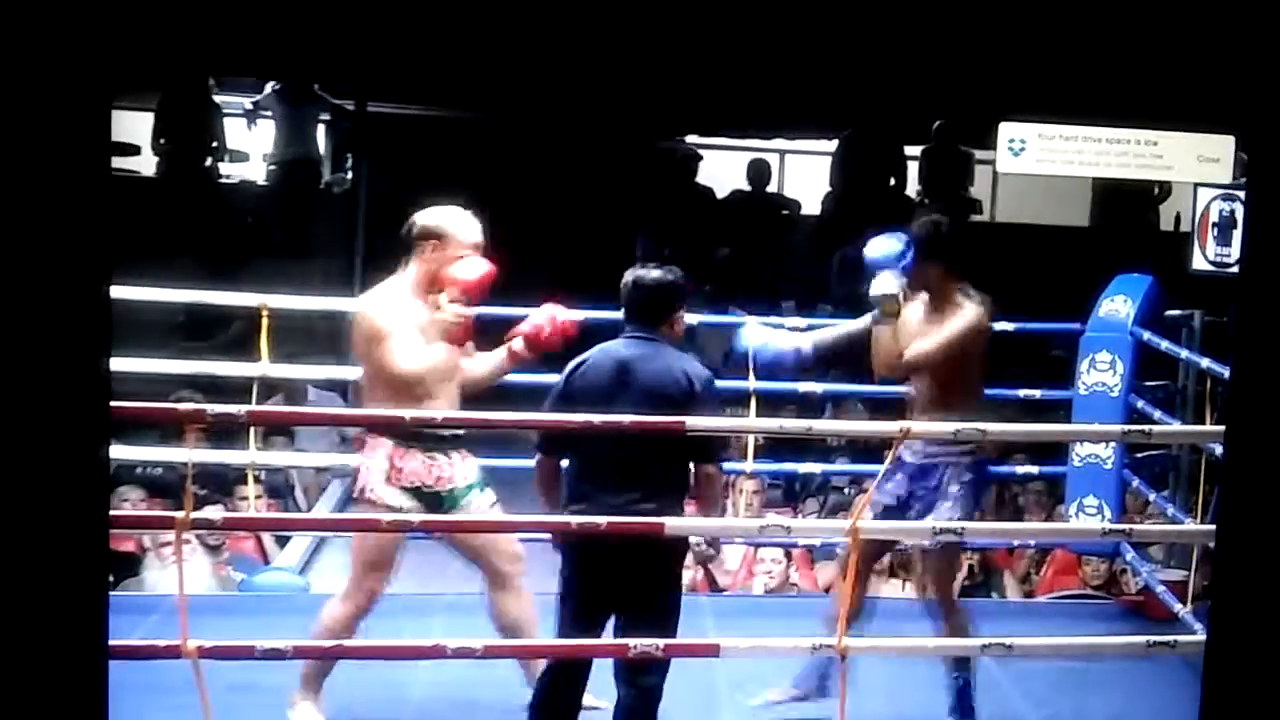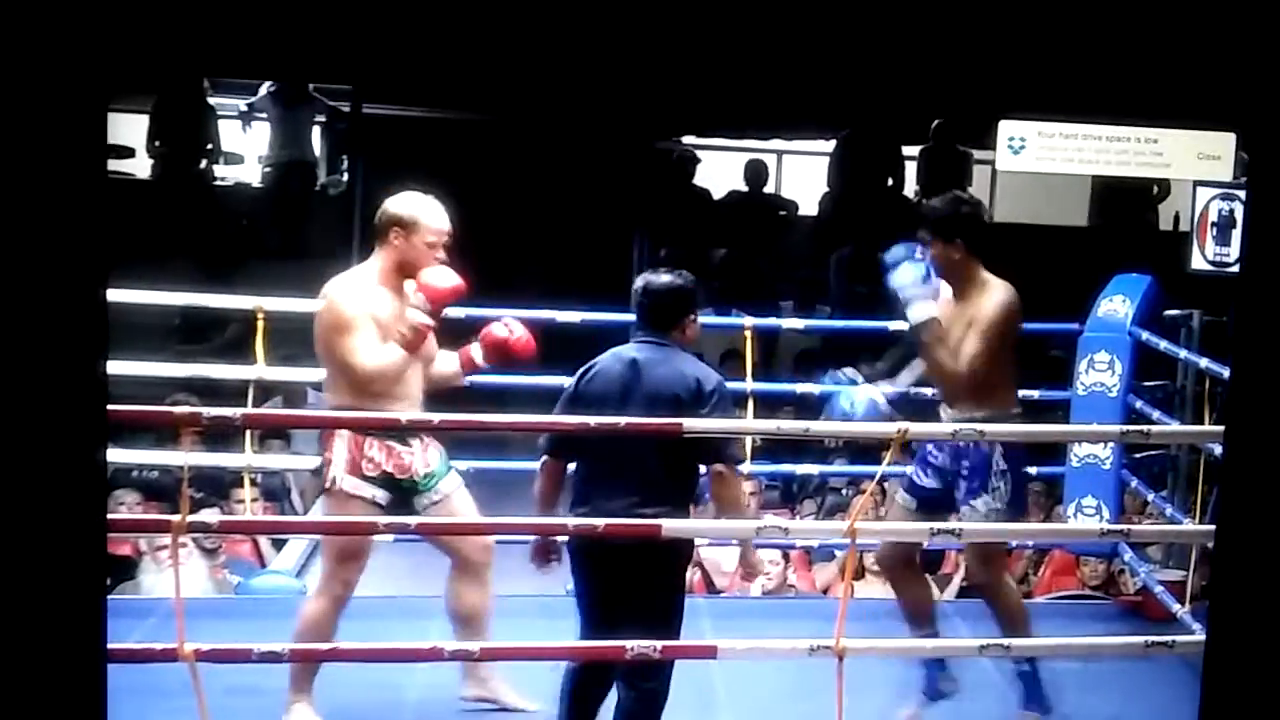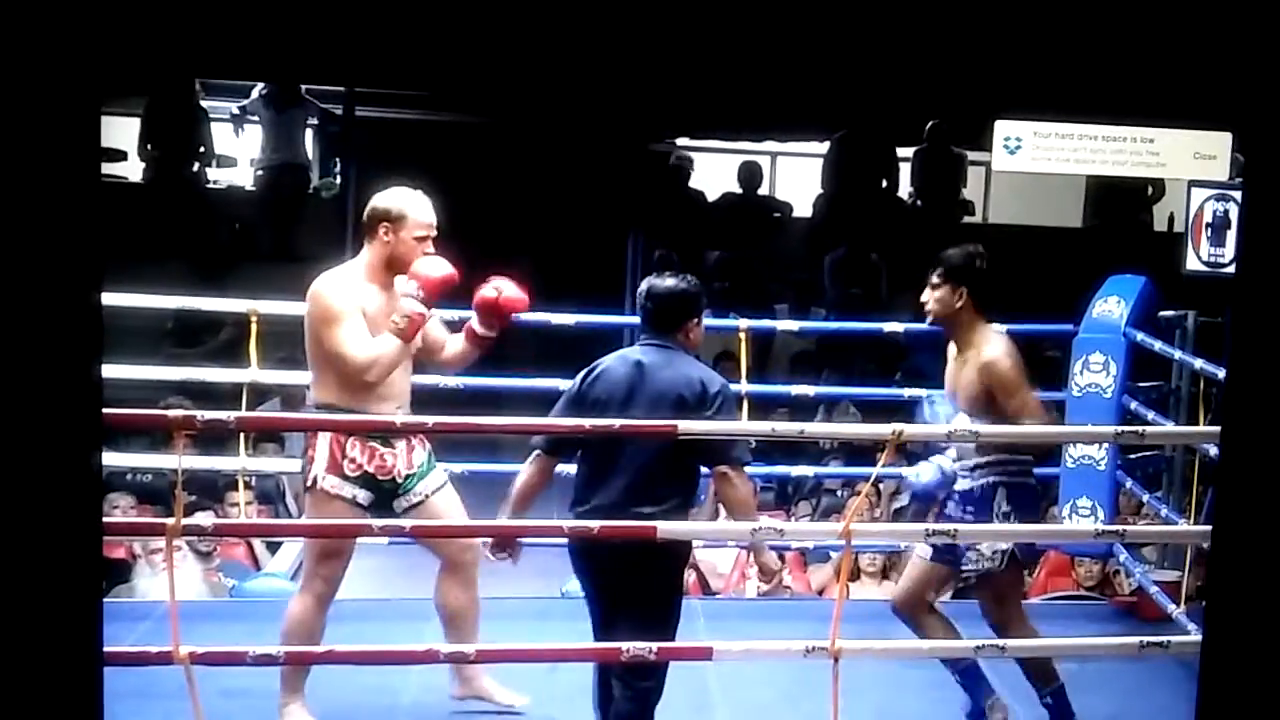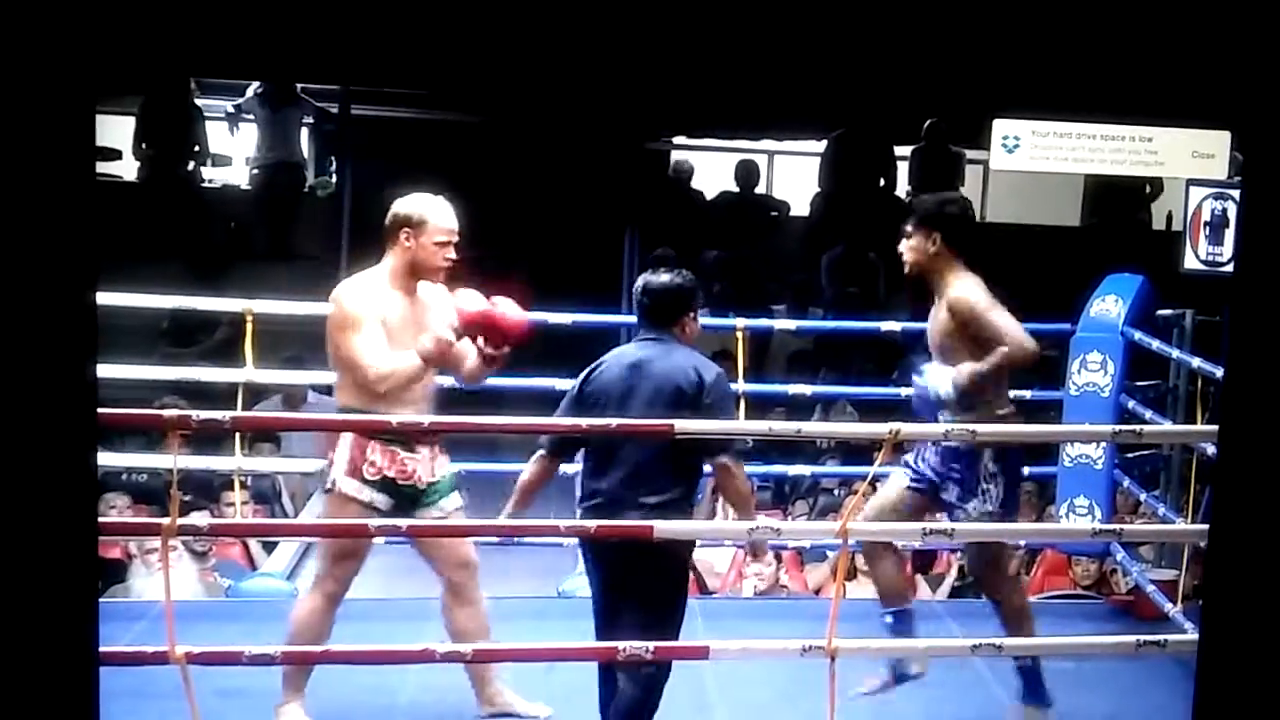
dt=0.2s
person 1, frame 1
left shoulder: (446, 303)
right shoulder: (381, 307)
left elbow: (466, 372)
right elbow: (414, 379)
left wrist: (521, 345)
right wrist: (449, 332)
left hip: (451, 459)
right hip: (395, 460)
left knee: (508, 563)
right knee: (363, 589)
person 1, frame 2
left shoulder: (415, 293)
right shoulder: (346, 295)
right elbow: (374, 378)
left wrist: (481, 353)
right wrist: (410, 334)
left hip: (418, 447)
right hip: (362, 450)
left knee: (475, 551)
right knee: (338, 582)
left ankle: (478, 677)
person 1, frame 3
left shoulder: (410, 288)
right shoulder: (334, 290)
left elbow: (450, 357)
right elbow: (365, 368)
left wrist: (482, 326)
right wrist: (406, 323)
left hip: (403, 447)
right hip: (346, 449)
left knee: (463, 552)
right knee: (321, 581)
person 1, frame 4
left shoulder: (436, 296)
right shoulder: (356, 296)
left elbow: (468, 371)
right elbow: (378, 380)
left wrist: (490, 346)
right wrist: (431, 347)
left hip: (425, 455)
right hip: (368, 454)
left knee: (462, 572)
right knee: (331, 582)
person 2, frame 1
left shoulder: (971, 317)
right shoulder: (915, 303)
left elbow: (895, 367)
left wrist: (888, 307)
left hip: (953, 462)
right hip: (911, 454)
left knee: (937, 587)
right knee: (857, 558)
right ankle: (818, 676)
person 2, frame 2
left shoulder: (997, 300)
right shoulder: (943, 292)
left elbow: (959, 377)
left wrist: (925, 318)
left hip: (986, 448)
right hip: (942, 440)
left knee: (986, 577)
right knee: (894, 556)
right ankle: (936, 675)
person 2, frame 3
left shoulder: (994, 352)
right shoulder: (959, 345)
left elbow: (1038, 430)
left wrist: (961, 454)
right wrist: (942, 466)
left hip: (999, 494)
right hip: (962, 489)
left knee: (1003, 617)
right knee: (908, 597)
person 2, frame 4
left shoulder: (966, 295)
right shoulder: (948, 294)
left elbow: (1025, 349)
right elbow: (977, 356)
left wrist: (961, 379)
left hip: (979, 448)
right hip: (944, 443)
left knee: (991, 576)
right knee: (872, 526)
right ankle: (903, 653)
person 3, frame 1
left shoulder: (582, 367)
right shoulder: (692, 377)
left elbow: (546, 459)
right elbow: (708, 470)
left wrist: (563, 515)
left hip: (586, 532)
right hip: (653, 537)
left knee: (568, 653)
right knee: (641, 666)
person 3, frame 2
left shoulder: (594, 371)
right shoulder: (702, 382)
left elbow: (552, 461)
right elbow: (723, 471)
right wrist: (746, 543)
left hip: (590, 533)
right hip: (657, 541)
right knee: (644, 669)
person 3, frame 3
left shoulder: (600, 372)
right shoulder: (705, 385)
left elbow: (545, 454)
right elbow: (728, 474)
left wrist: (509, 518)
right wrist: (758, 546)
left hip: (591, 534)
right hip: (656, 542)
left knee: (612, 650)
right knee: (640, 669)
person 3, frame 4
left shoulder: (600, 370)
right shoulder: (702, 375)
left elbow: (550, 452)
right elbow: (724, 463)
left wrist: (512, 509)
left hip: (599, 526)
right hip: (661, 532)
left knee: (614, 643)
right knee: (645, 658)
